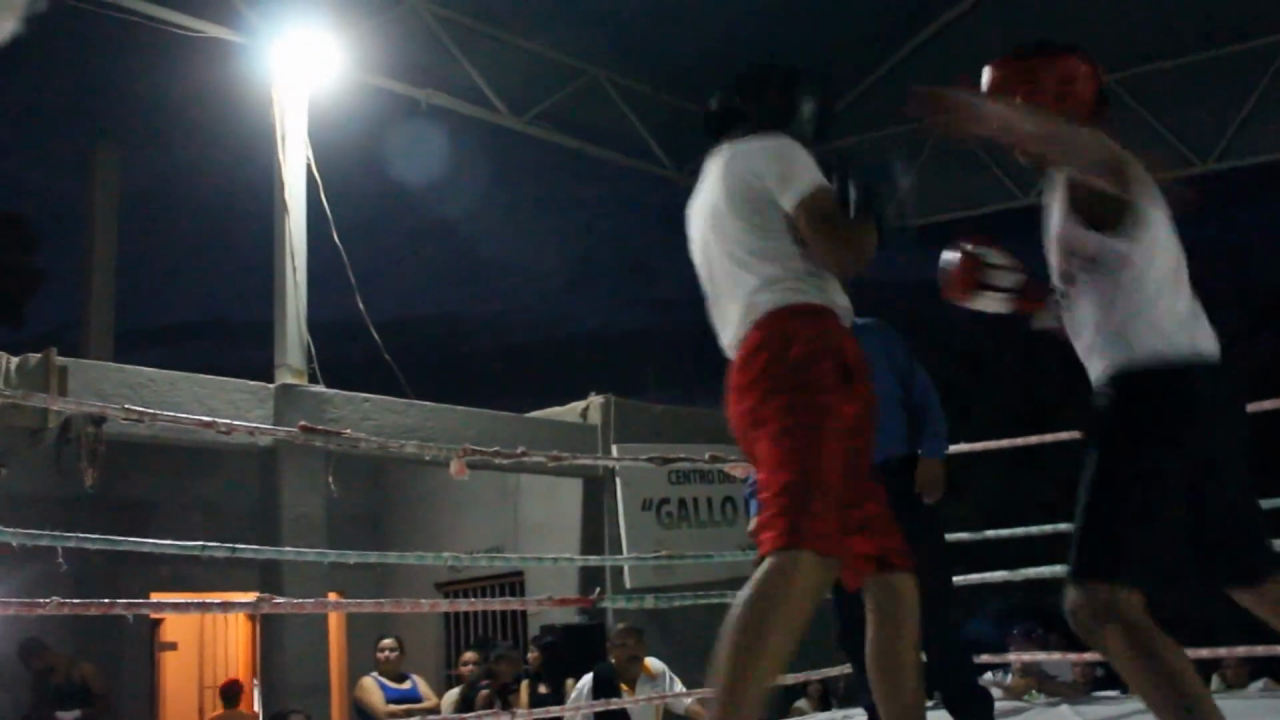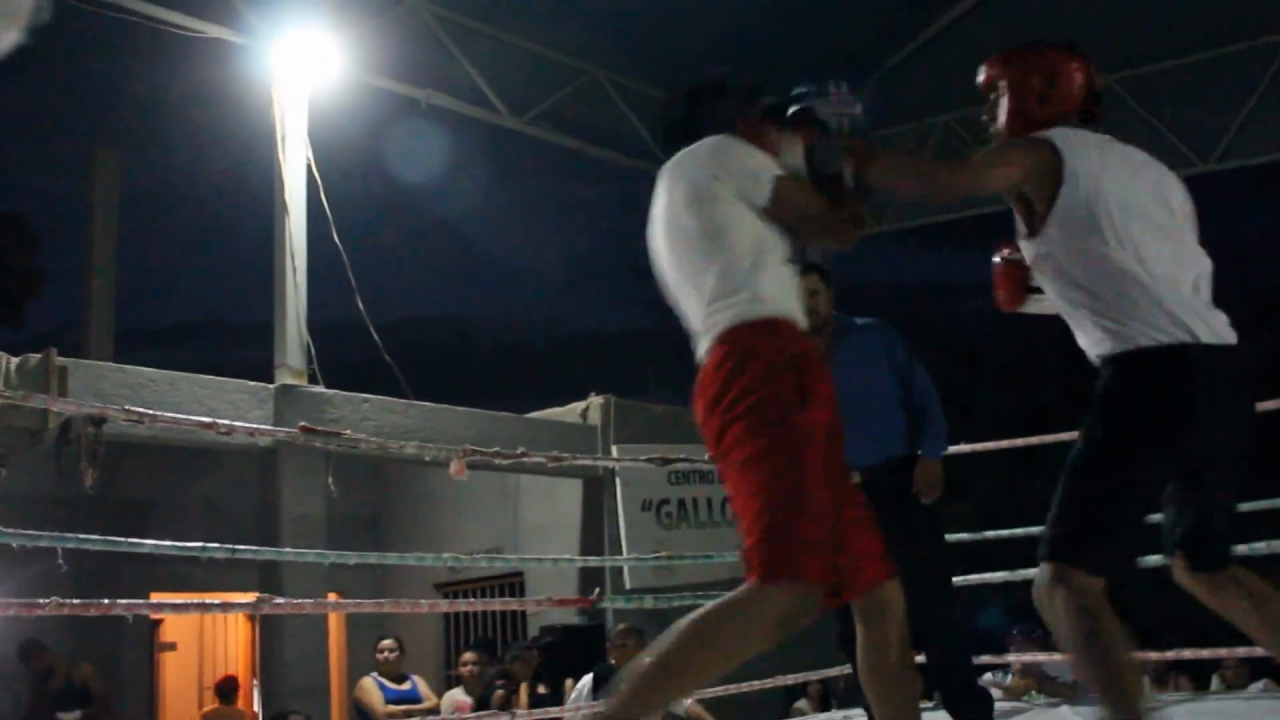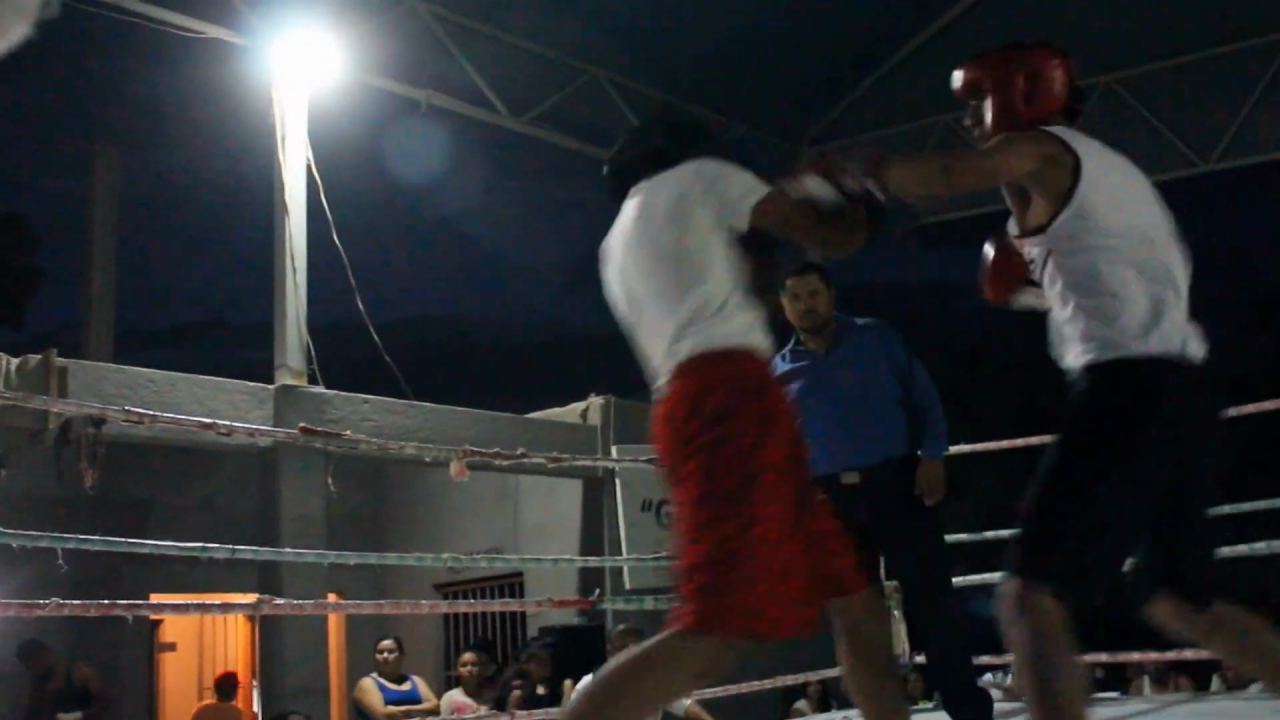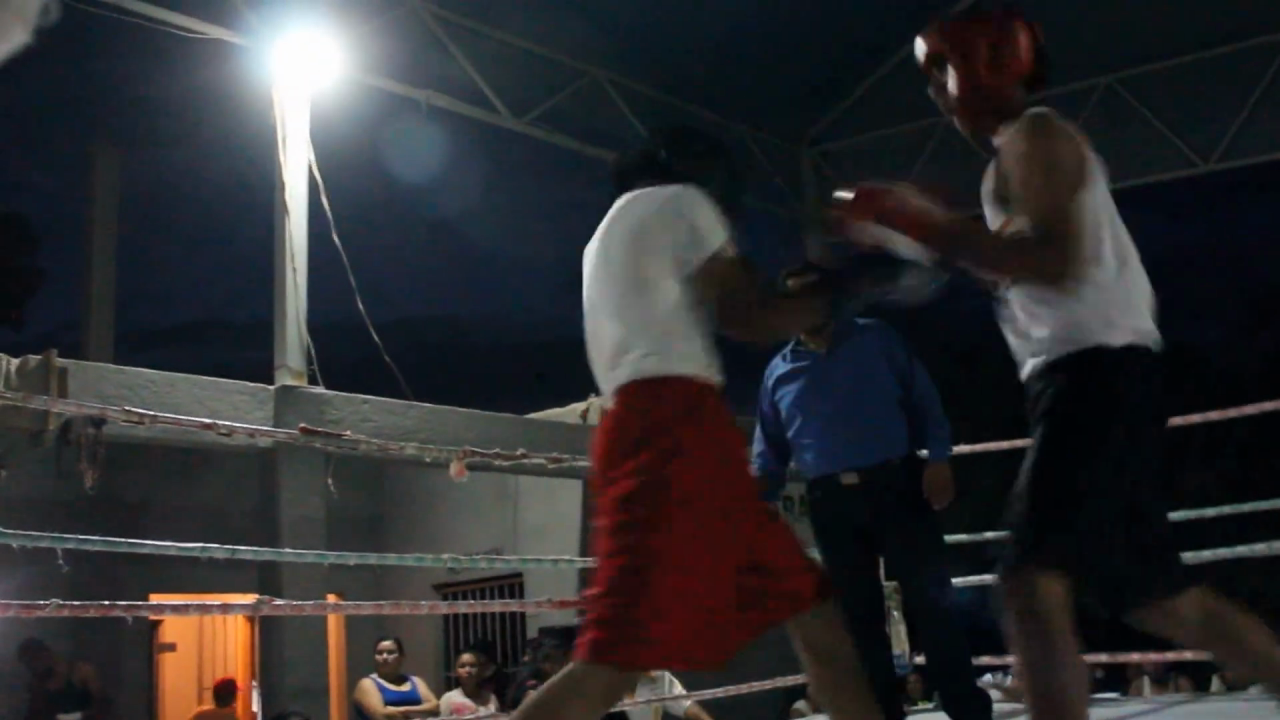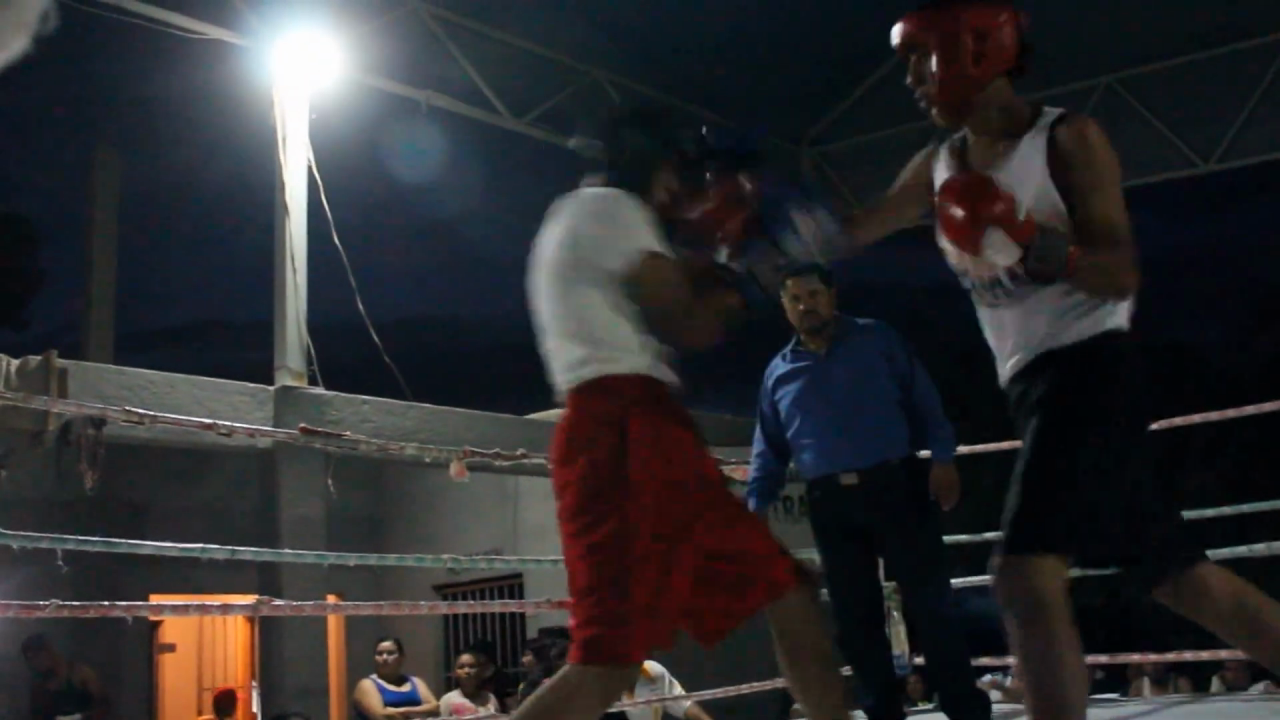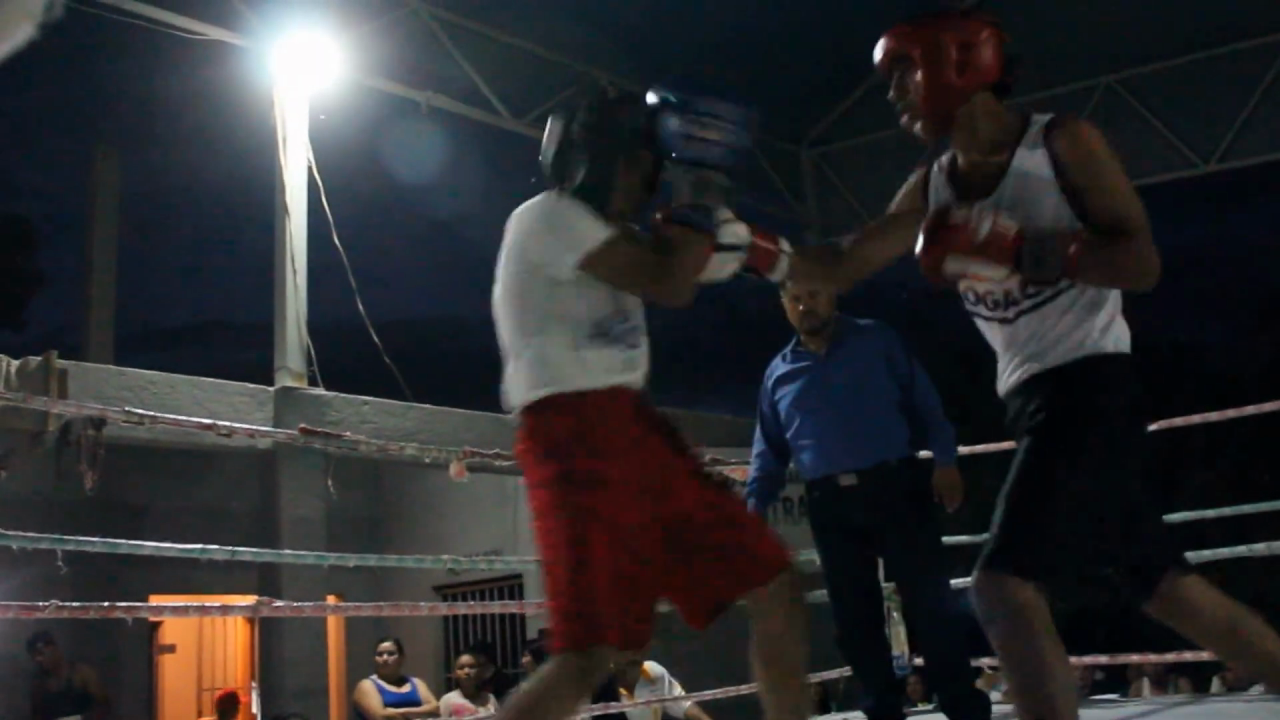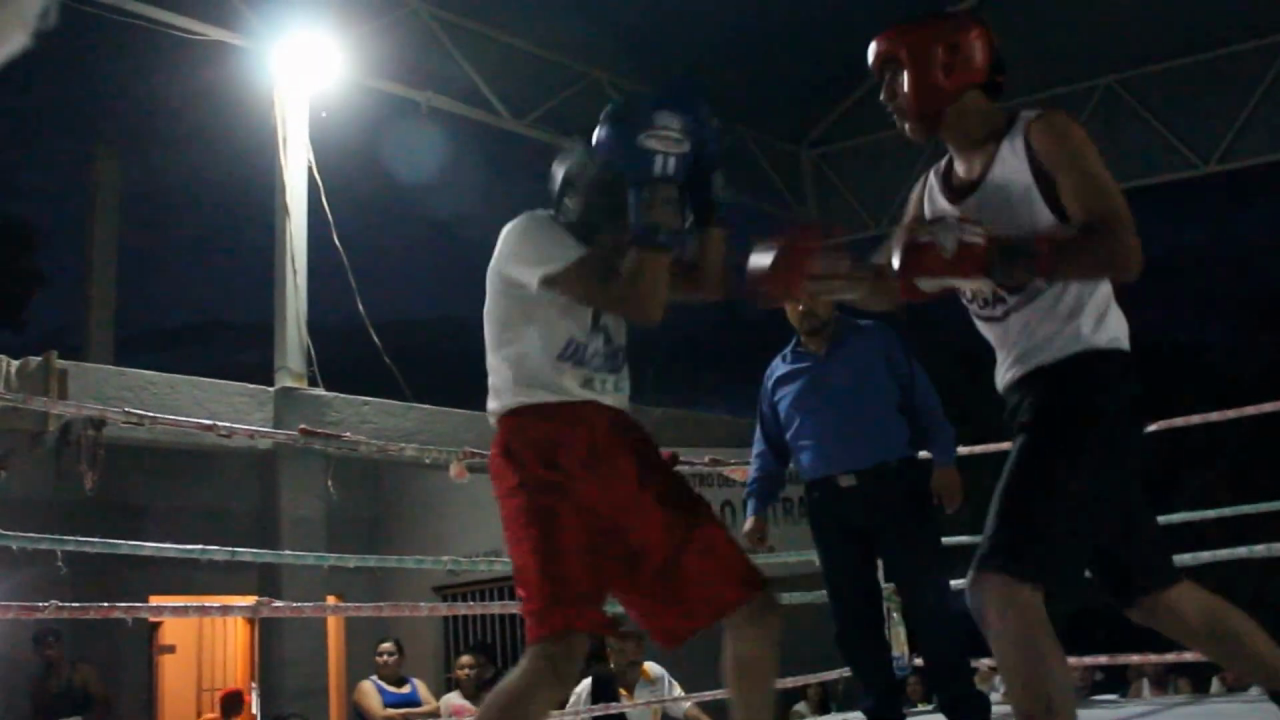
dt=0.1s
person 1, frame 1
left shoulder: (1089, 174)
right shoulder: (1077, 190)
left elbow: (1095, 154)
right elbow: (1088, 312)
left wrist: (989, 118)
left hip: (1153, 402)
right hip: (1194, 396)
left knee: (1099, 606)
person 1, frame 2
left shoulder: (1036, 153)
right shoulder: (1154, 173)
left elbow: (933, 180)
left wrist: (850, 154)
right wrist: (1044, 282)
left hip: (1150, 382)
right hip: (1214, 377)
left knee: (1065, 585)
right knee: (1203, 568)
person 1, frame 3
left shoulder: (1042, 150)
right shoulder: (1114, 176)
left elbow: (942, 176)
left wrist: (854, 171)
right wrist: (1039, 278)
left hip: (1124, 394)
right hip: (1180, 393)
left knee: (1028, 598)
right knee: (1179, 601)
person 1, frame 4
left shoulder: (1040, 139)
right shoulder: (1021, 151)
left elbow: (1058, 263)
left wrist: (925, 231)
left hip: (1098, 381)
right hip: (1079, 391)
left knee: (1030, 586)
right knee: (1159, 604)
person 1, frame 5
left shoulder: (1070, 139)
right shoulder: (940, 161)
left elbow: (1121, 277)
right elbow: (856, 227)
left wrist: (1029, 244)
left hip: (1088, 372)
right hip: (1045, 389)
left knee: (1024, 574)
right knee: (1182, 579)
person 1, frame 6
left shoulder: (1064, 142)
right shoulder: (931, 185)
left elbow: (1140, 264)
right elbow: (844, 269)
left wrist: (1022, 254)
left hip: (1088, 388)
right hip: (1043, 399)
left knee: (1003, 590)
right knee: (1168, 590)
person 1, frame 7
left shoulder: (1047, 138)
right shoulder: (932, 189)
left elbow: (1124, 256)
right elbow: (886, 290)
left wrist: (1000, 257)
left hip: (1085, 384)
right hip: (1039, 396)
left knee: (1000, 589)
right knee: (1156, 596)
person 2, frame 1
left shoulder: (704, 205)
right shoulder: (772, 152)
right elbow: (843, 256)
right wrist: (868, 218)
left hip: (762, 369)
right hip: (801, 354)
left knee: (893, 582)
right knee: (804, 558)
person 2, frame 2
left shoulder: (665, 213)
right shoulder: (719, 154)
right elbow: (837, 227)
left wrist: (796, 140)
left hip: (739, 376)
right hip: (770, 366)
left knee: (878, 590)
right knee: (788, 589)
person 2, frame 3
left shoulder: (615, 248)
right shoulder: (698, 177)
right elbow: (831, 236)
right wrist: (849, 198)
left hip: (695, 405)
right hip: (730, 399)
left knee: (857, 599)
right knee: (711, 637)
person 2, frame 4
left shoulder: (609, 243)
right shoulder: (678, 205)
right elbow: (759, 321)
right wrist: (813, 304)
left hip: (685, 444)
right hip: (668, 430)
left knee: (814, 611)
right knee: (615, 661)
person 2, frame 5
left shoulder: (593, 225)
right shoulder: (604, 208)
right elbow: (689, 329)
right wrist: (729, 290)
left hip: (651, 433)
right hip: (619, 427)
left knee: (792, 599)
right knee: (607, 664)
person 2, frame 6
left shoulder: (603, 226)
right shoulder: (544, 216)
left elbow: (686, 265)
right elbow: (670, 287)
left hip: (641, 436)
right hip: (572, 437)
left knee: (776, 584)
right knee: (585, 657)
person 2, frame 7
left shoulder: (610, 245)
right shoulder: (529, 236)
left elbow: (709, 286)
right elbow: (642, 305)
left wrist: (697, 192)
right wrist: (657, 208)
left hip: (621, 449)
right hip: (545, 450)
left knee: (753, 611)
right knee: (561, 650)
person 3, frame 1
left shoulder: (872, 338)
left elbow: (921, 394)
left wrist: (933, 453)
right wrist: (759, 504)
left hip: (896, 482)
left knee: (930, 593)
right knee: (853, 611)
person 3, frame 2
left shoulder: (874, 338)
left elbow: (922, 396)
left wrist: (930, 454)
left hip: (898, 482)
left knee: (929, 595)
right knee: (854, 610)
person 3, frame 3
left shoulder: (873, 338)
right shoulder: (780, 370)
left elbow: (923, 396)
left wrist: (933, 454)
left hip: (896, 483)
right hip: (831, 499)
left knee: (930, 596)
person 3, frame 4
left shoulder: (875, 339)
right shoulder: (778, 372)
left elbow: (922, 398)
right elbow: (768, 449)
left wrist: (937, 457)
left hip: (895, 485)
right hip: (830, 501)
left knee: (928, 597)
right knee: (856, 613)
person 3, frame 5
left shoulder: (876, 340)
right shoulder: (779, 371)
left elbow: (923, 399)
right elbow: (769, 450)
left wrist: (942, 457)
right wrist: (757, 505)
left hip: (896, 485)
right hip: (830, 502)
left knee: (928, 599)
right knee: (854, 614)
person 3, frame 6
left shoulder: (875, 340)
right shoulder: (778, 373)
left elbow: (923, 401)
right elbow: (768, 449)
left wrist: (944, 458)
right wrist: (757, 505)
left hip: (896, 486)
right hip: (829, 504)
left knee: (928, 600)
right knee: (854, 615)
person 3, frame 7
left shoulder: (875, 341)
right shoulder: (778, 373)
left elbow: (923, 402)
right elbow: (768, 450)
left wrist: (944, 460)
right wrist: (756, 508)
left hip: (895, 488)
right hip: (828, 505)
left knee: (927, 600)
right knee: (854, 616)
